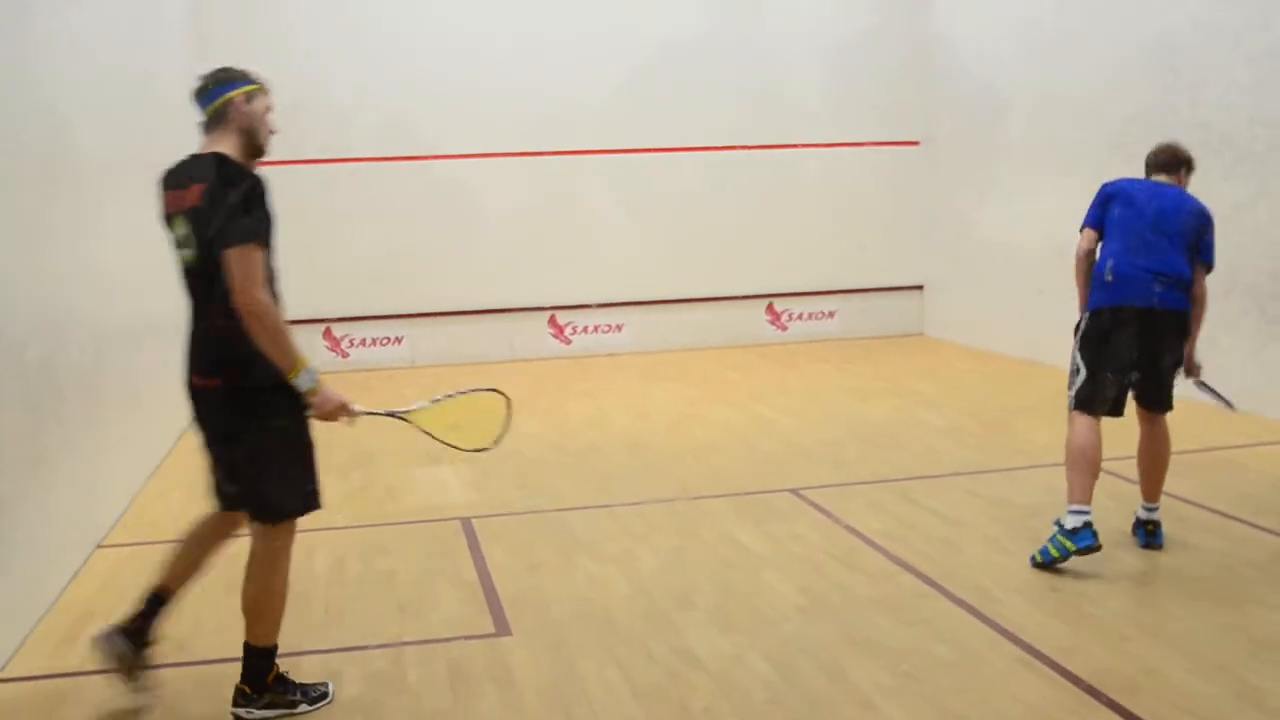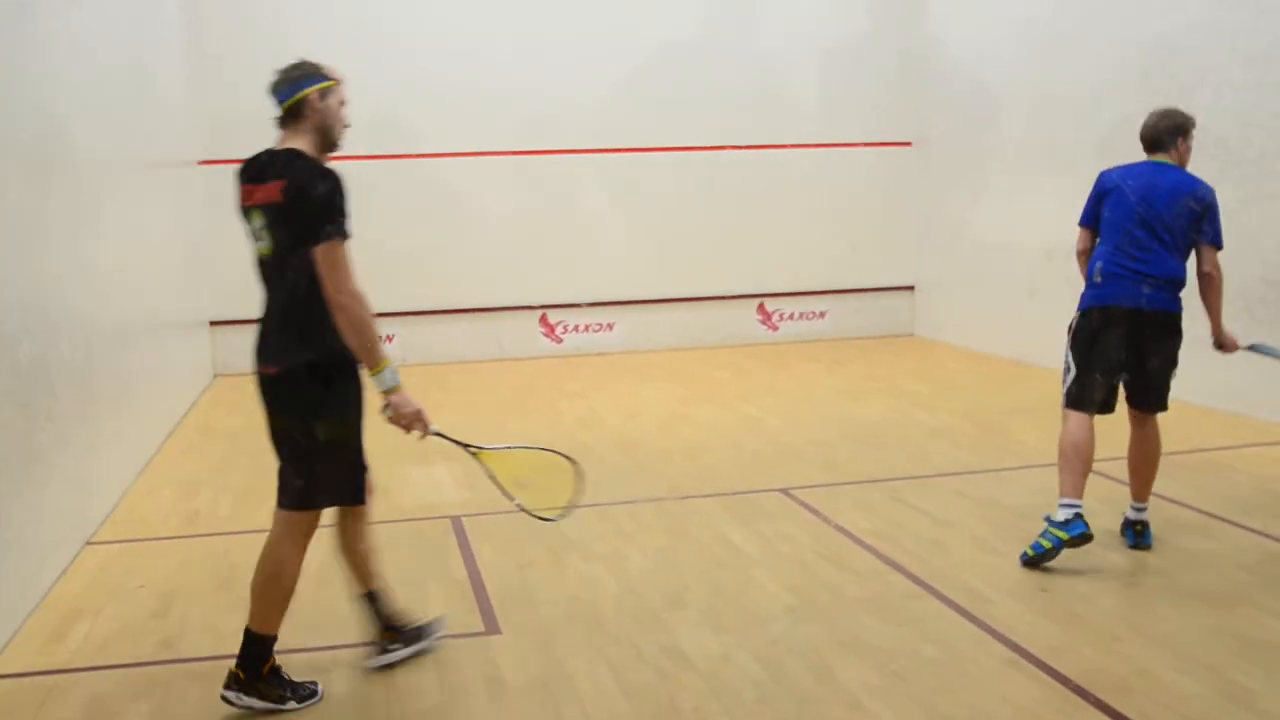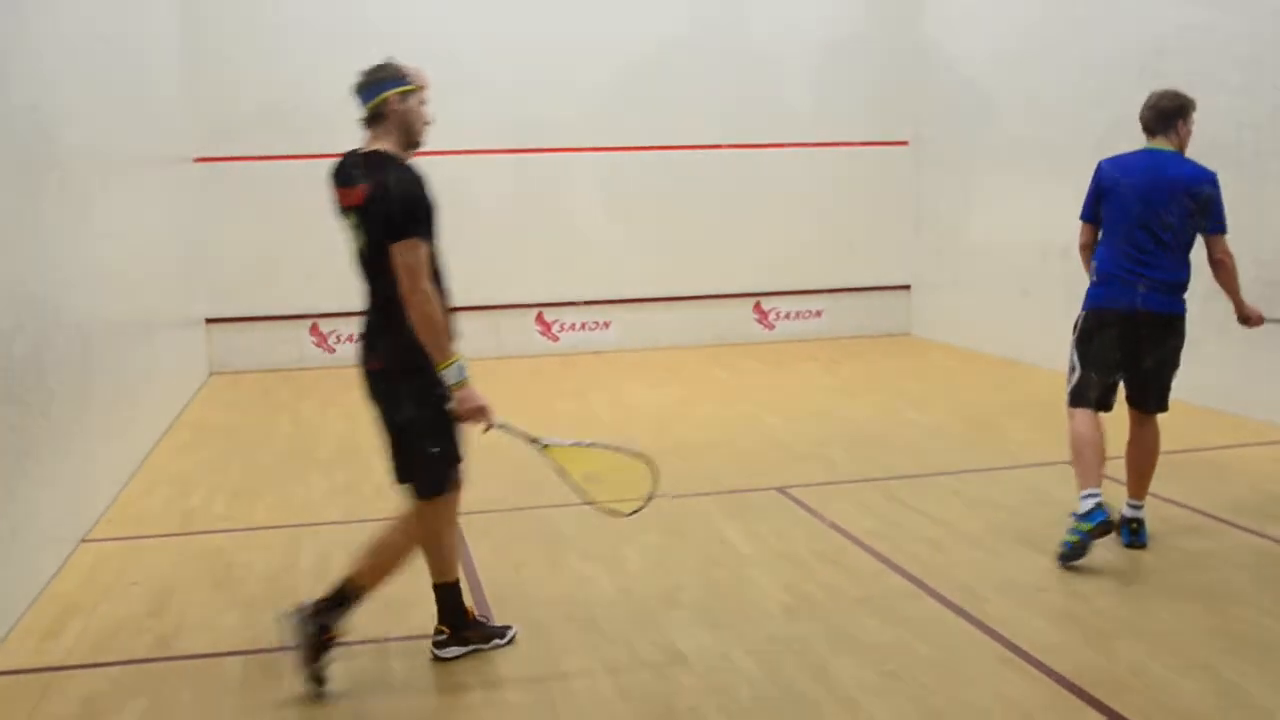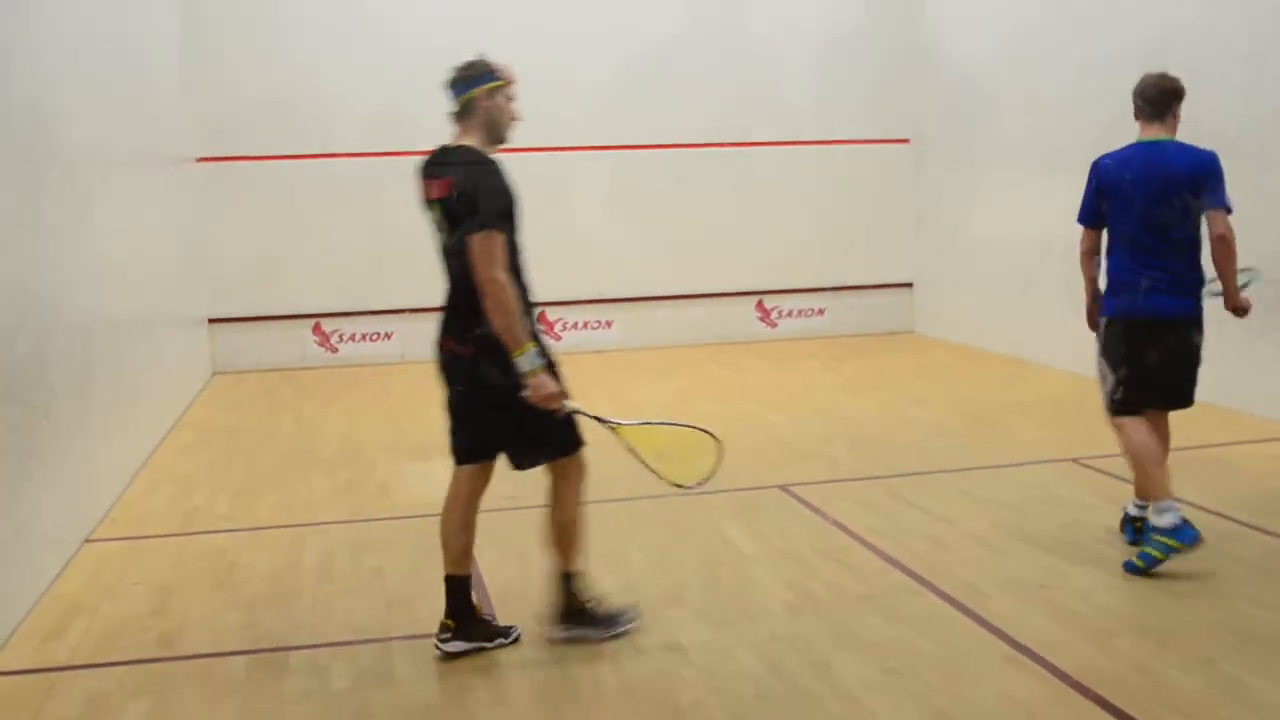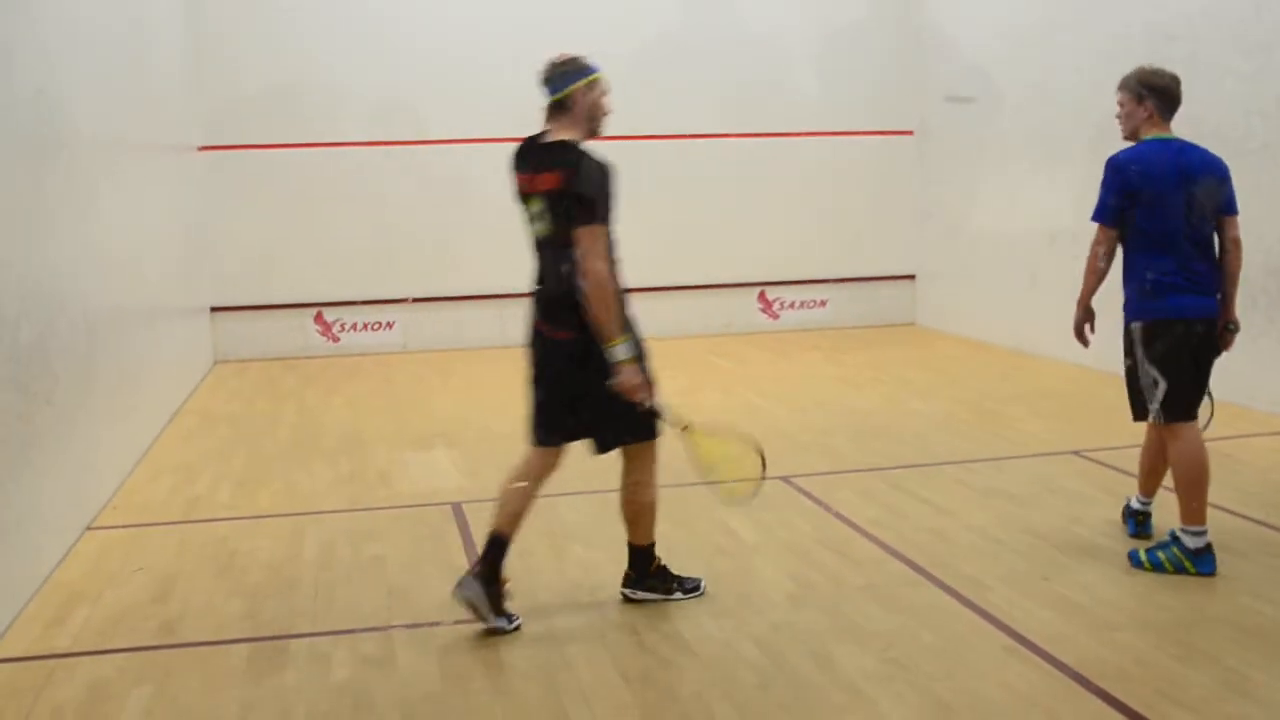
dt=0.3s
person 1, frame 1
left shoulder: (179, 182)
right shoulder: (239, 184)
right elbow: (252, 300)
right wrist: (309, 382)
left hip: (209, 378)
right hip: (253, 384)
left knee: (230, 515)
right knee: (277, 529)
left ankle: (136, 629)
person 1, frame 2
left shoulder: (254, 174)
right shoulder: (317, 182)
right elbow: (341, 295)
left wrist: (320, 90)
right wrist: (390, 383)
left hip: (283, 365)
right hip: (314, 372)
left knee: (351, 502)
right knee: (298, 520)
left ankle: (388, 629)
right ankle: (251, 671)
person 1, frame 3
left shoulder: (351, 171)
right shoulder: (399, 181)
right elbow: (417, 291)
left wrist: (403, 86)
right wrist: (458, 377)
left hip: (388, 358)
right hip: (410, 365)
left knee: (442, 493)
right knee: (430, 508)
left ankle: (455, 623)
right ankle: (325, 614)
person 1, frame 4
left shoulder: (437, 167)
right shoulder: (481, 174)
right elbow: (493, 279)
left wrist: (484, 82)
right wrist: (531, 365)
left hip: (457, 347)
right hip: (497, 352)
left knee: (469, 478)
right knee: (567, 468)
left ankle: (459, 618)
right ankle: (571, 605)
person 1, frame 5
left shoulder: (528, 158)
right shoulder: (587, 170)
left elbow: (549, 137)
right elbow: (595, 271)
left wrist: (560, 82)
right wrist: (622, 355)
left hip: (549, 332)
right hip: (591, 334)
left knee: (543, 454)
right knee: (639, 452)
left ankle: (486, 573)
right ankle: (643, 572)
person 2, frame 1
left shoulder: (1114, 190)
right shoulder: (1197, 210)
left elbow: (1085, 249)
right elbow: (1198, 287)
left wrist: (1086, 308)
right wrist: (1189, 349)
left hip: (1112, 303)
right hip: (1170, 310)
left knee: (1085, 412)
right knee: (1152, 415)
left ankle: (1077, 523)
right ankle: (1149, 520)
person 2, frame 2
left shoulder: (1110, 179)
right shoulder: (1198, 193)
left elbow: (1083, 247)
right elbow: (1208, 269)
right wrist: (1217, 329)
left hip: (1104, 303)
right hip: (1161, 312)
left knee: (1079, 409)
right knee: (1144, 416)
left ankle: (1069, 516)
right ankle: (1137, 520)
person 2, frame 3
left shoulder: (1108, 170)
right shoulder: (1200, 180)
left elbow: (1086, 242)
right elbow: (1218, 255)
right wrist: (1240, 305)
left hip: (1106, 304)
right hip: (1164, 311)
left knee: (1084, 407)
right knee: (1144, 414)
left ankle: (1091, 507)
right ankle: (1133, 517)
person 2, frame 4
left shoulder: (1107, 168)
right shoulder: (1203, 164)
left elbow: (1090, 246)
right elbow: (1220, 233)
left wrist: (1092, 296)
right wrist: (1232, 293)
left hip: (1128, 309)
right hip: (1182, 310)
left knee: (1129, 415)
right knee: (1153, 412)
left ankle: (1170, 519)
right ankle: (1139, 513)
person 2, frame 5
left shoulder: (1125, 165)
right shoulder: (1211, 165)
left elbow: (1104, 246)
right elbow: (1232, 242)
left wrist: (1084, 303)
right wrist: (1228, 310)
left hip: (1154, 312)
right hip: (1202, 311)
left knee: (1177, 423)
right knee: (1167, 415)
left ankle: (1195, 543)
right ankle: (1139, 509)
